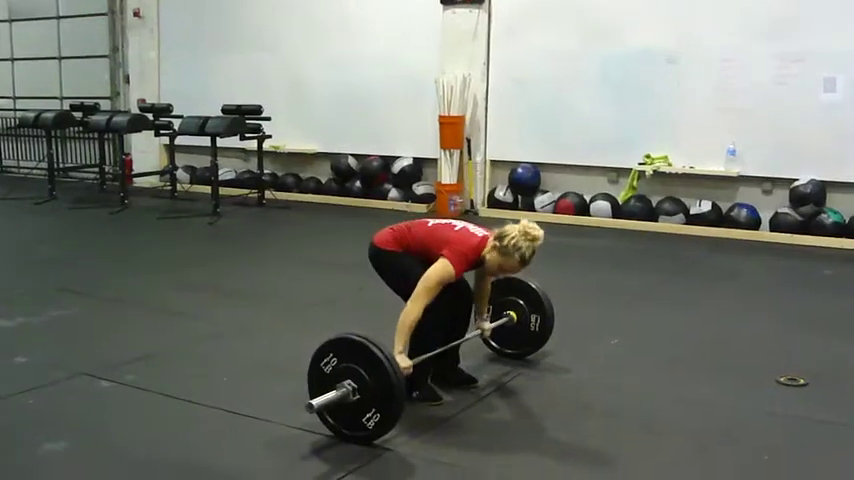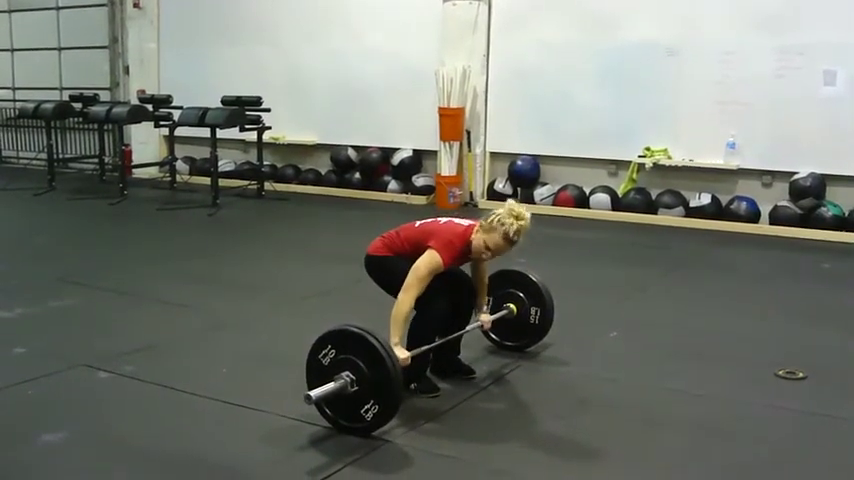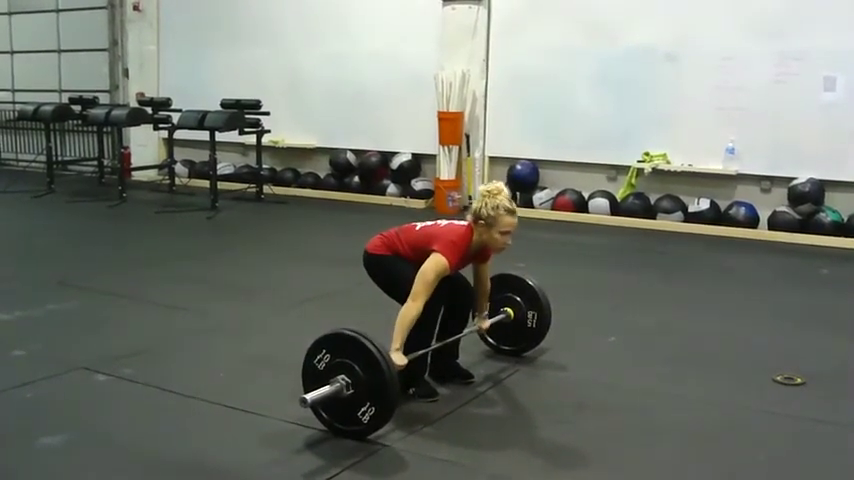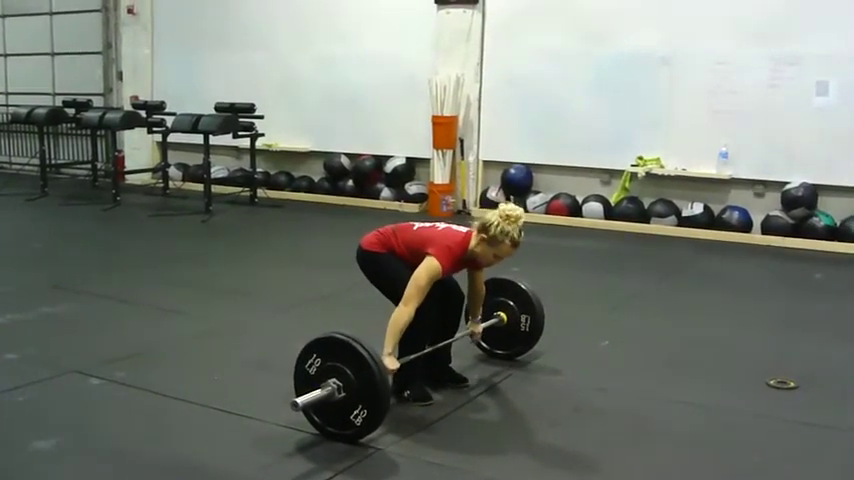
dt=1s
person 1, frame 1
left shoulder: (489, 245)
right shoulder: (462, 253)
left elbow: (482, 281)
right elbow: (415, 304)
left wrist: (482, 318)
right wrist: (399, 354)
left hip: (416, 250)
right hip: (387, 249)
left knee: (463, 298)
right knee: (437, 306)
left ankle: (445, 369)
right ankle: (414, 382)
person 1, frame 2
left shoulder: (481, 239)
right shoulder: (451, 243)
left elbow: (480, 278)
right elbow: (406, 295)
left wrist: (482, 310)
right wrist: (396, 345)
left hip: (413, 257)
right hip: (383, 257)
left knee: (465, 293)
right knee: (434, 302)
left ankle: (445, 361)
right ankle: (411, 374)
person 1, frame 3
left shoulder: (481, 242)
right shoulder: (452, 246)
left elbow: (481, 284)
right elbow: (414, 302)
left wrist: (482, 316)
right wrist: (395, 351)
left hip: (412, 256)
right hip: (381, 255)
left knee: (463, 295)
right knee: (430, 302)
left ankle: (444, 364)
right ankle: (410, 378)
person 1, frame 4
left shoulder: (475, 247)
right shoulder: (448, 250)
left elbow: (477, 290)
right elbow: (406, 306)
left wrist: (475, 321)
right wrist: (388, 355)
left hip: (405, 252)
right hip: (376, 252)
left knee: (453, 297)
right knee: (423, 305)
left ankle: (436, 368)
right ankle: (405, 382)
